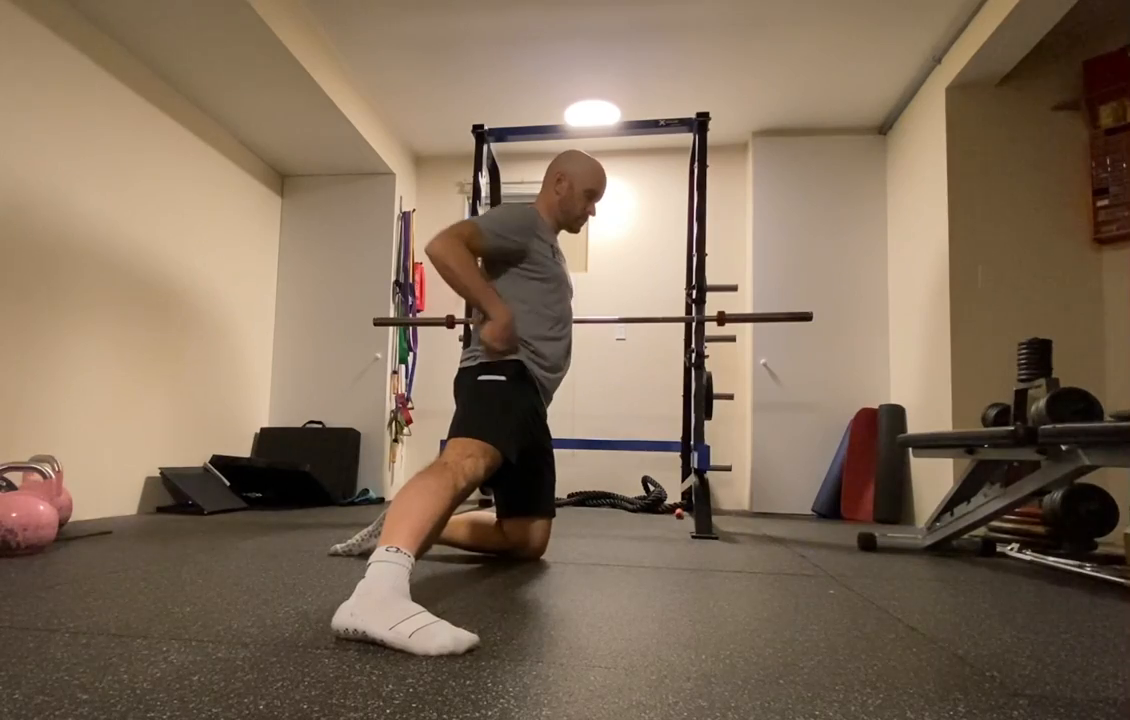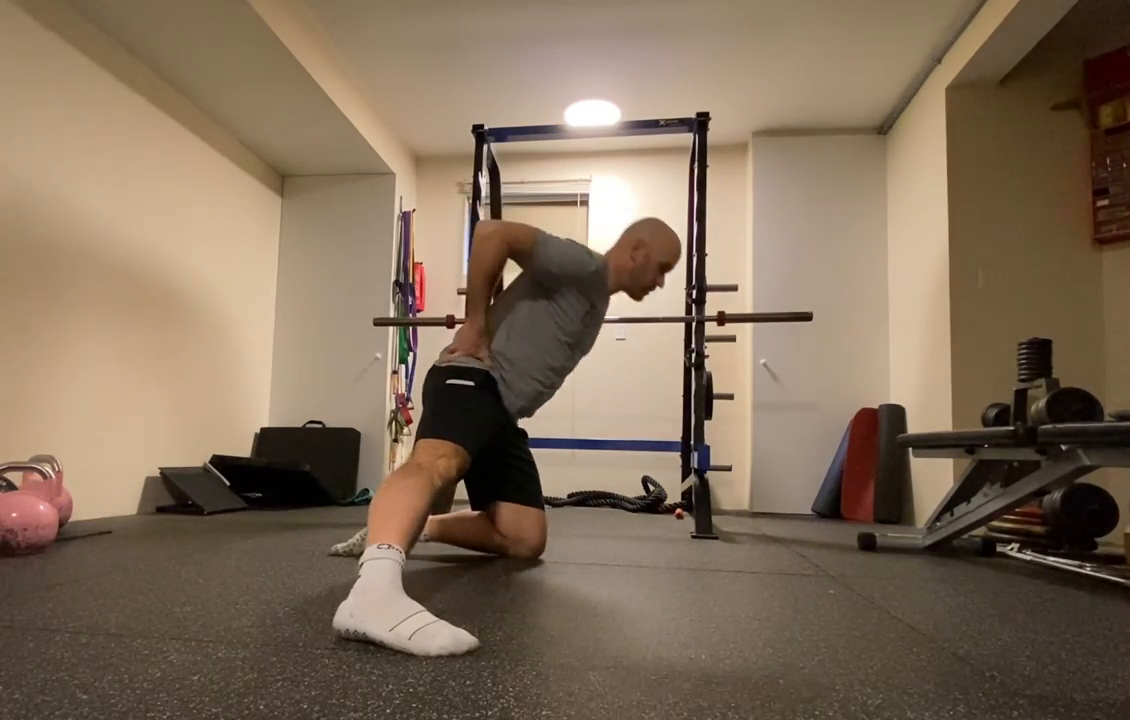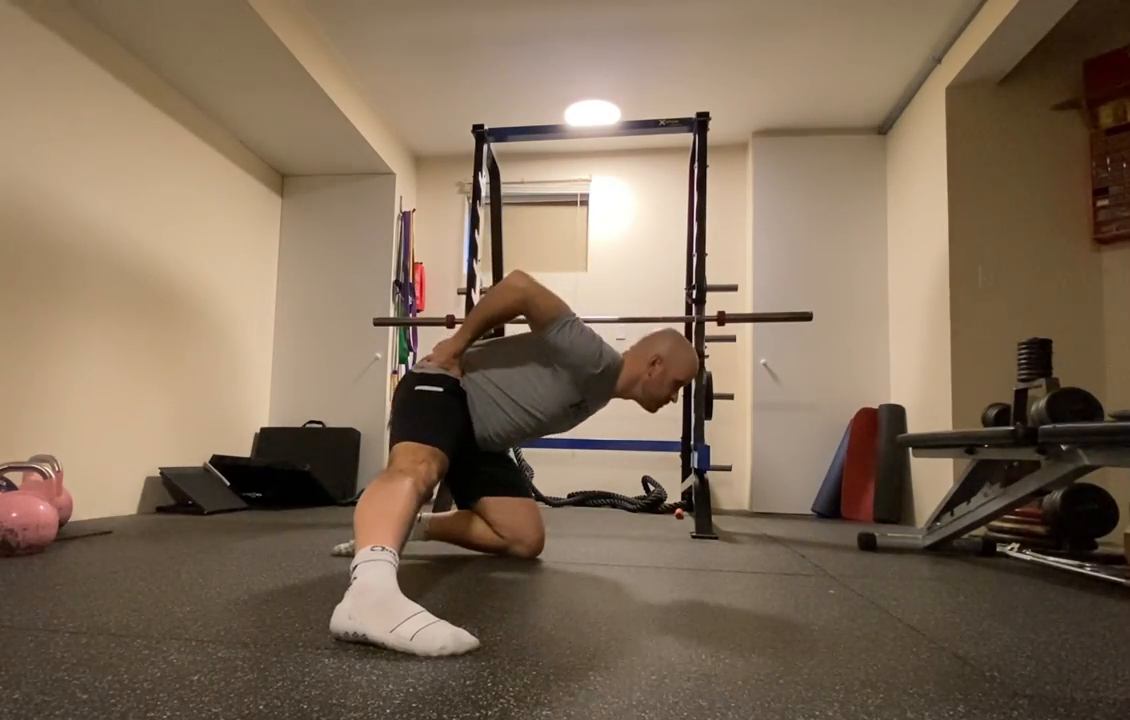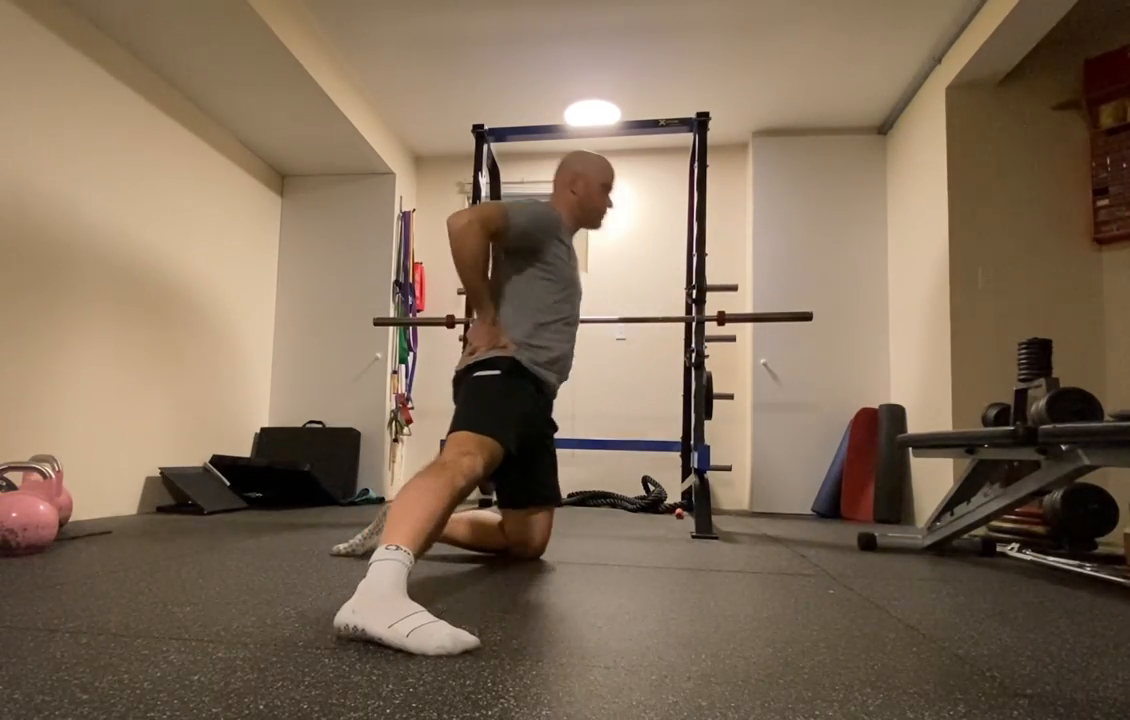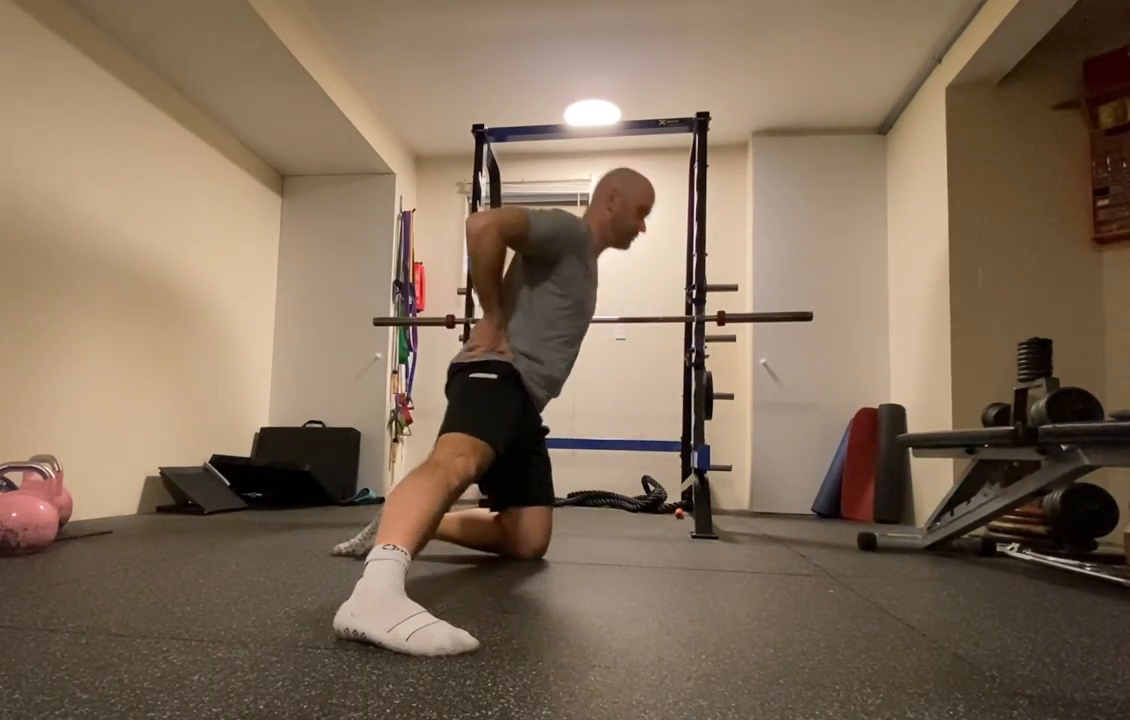
dt=1s
person 1, frame 1
left shoulder: (548, 246)
right shoulder: (523, 222)
right elbow: (443, 244)
right wrist: (496, 311)
left hip: (529, 396)
right hip: (502, 377)
left knee: (527, 540)
right knee: (464, 463)
left ankle: (408, 530)
right ankle: (379, 589)
person 1, frame 2
left shoulder: (598, 298)
right shoulder: (583, 267)
right elbow: (492, 232)
right wrist: (476, 324)
left hip: (504, 411)
right hip: (472, 380)
left knee: (525, 539)
right knee: (435, 464)
left ankle: (412, 528)
right ankle: (373, 589)
person 1, frame 3
left shoulder: (603, 389)
right shoulder: (593, 360)
right elbow: (519, 286)
right wrist: (457, 343)
left hip: (479, 437)
right hip: (442, 390)
left knee: (525, 540)
right knee: (413, 470)
left ankle: (409, 527)
right ankle: (369, 591)
person 1, frame 4
left shoulder: (559, 242)
right shoulder: (540, 218)
right elbow: (464, 223)
right wrist: (487, 317)
left hip: (532, 389)
right hip: (507, 373)
left knee: (526, 541)
right knee: (464, 462)
left ankle: (406, 527)
right ankle: (379, 589)
person 1, frame 5
left shoulder: (585, 259)
right shoulder: (567, 231)
right elbow: (485, 224)
right wrist: (493, 319)
left hip: (523, 401)
right hip: (494, 375)
left knee: (529, 541)
right knee: (454, 463)
left ankle: (406, 524)
right ankle: (376, 589)
